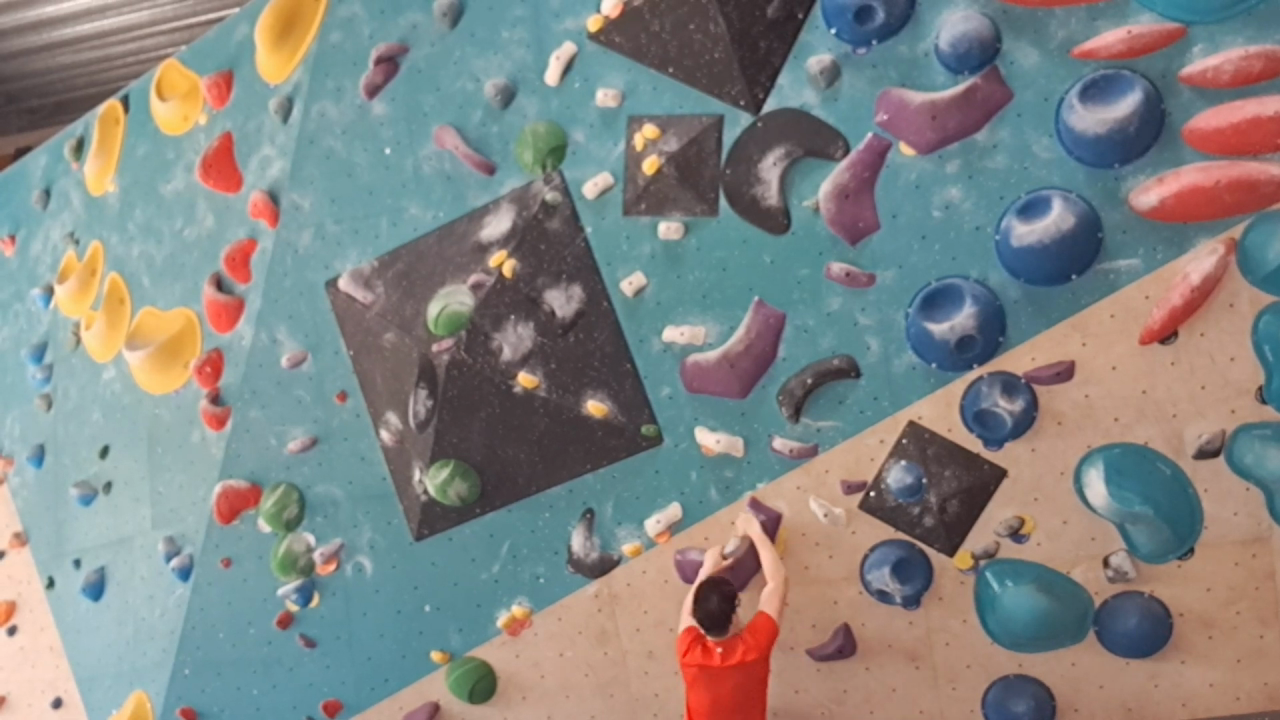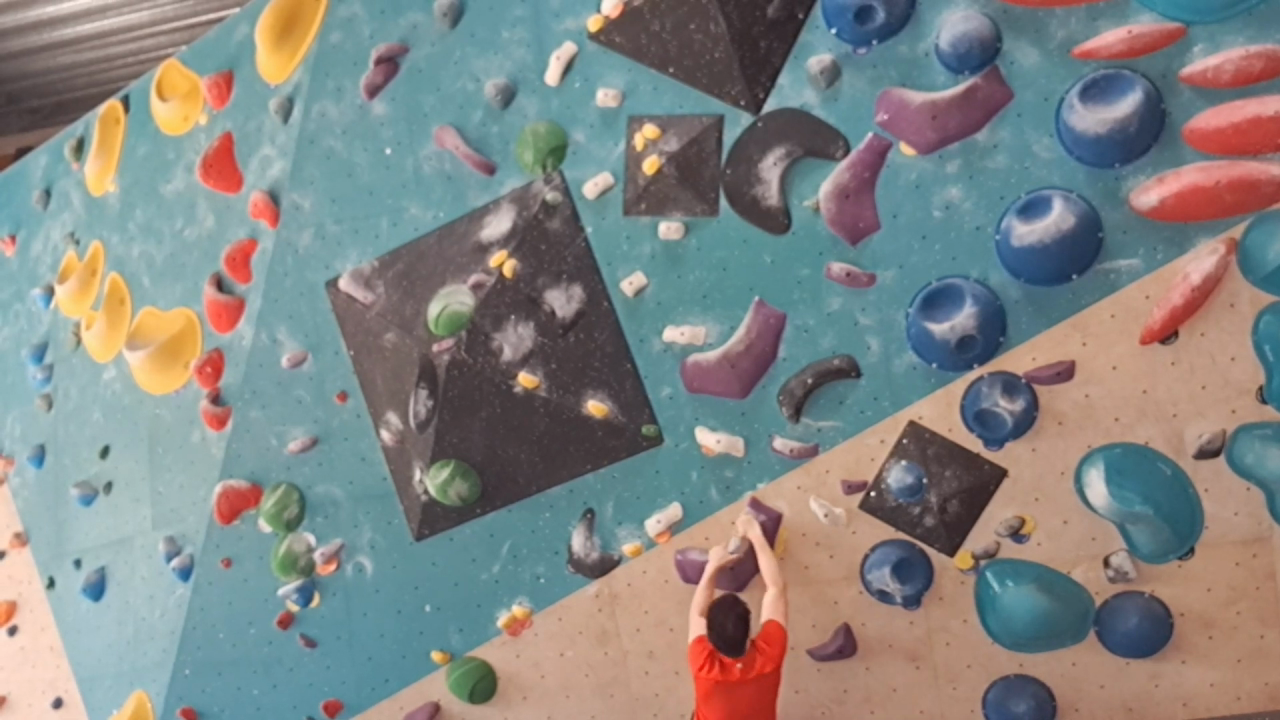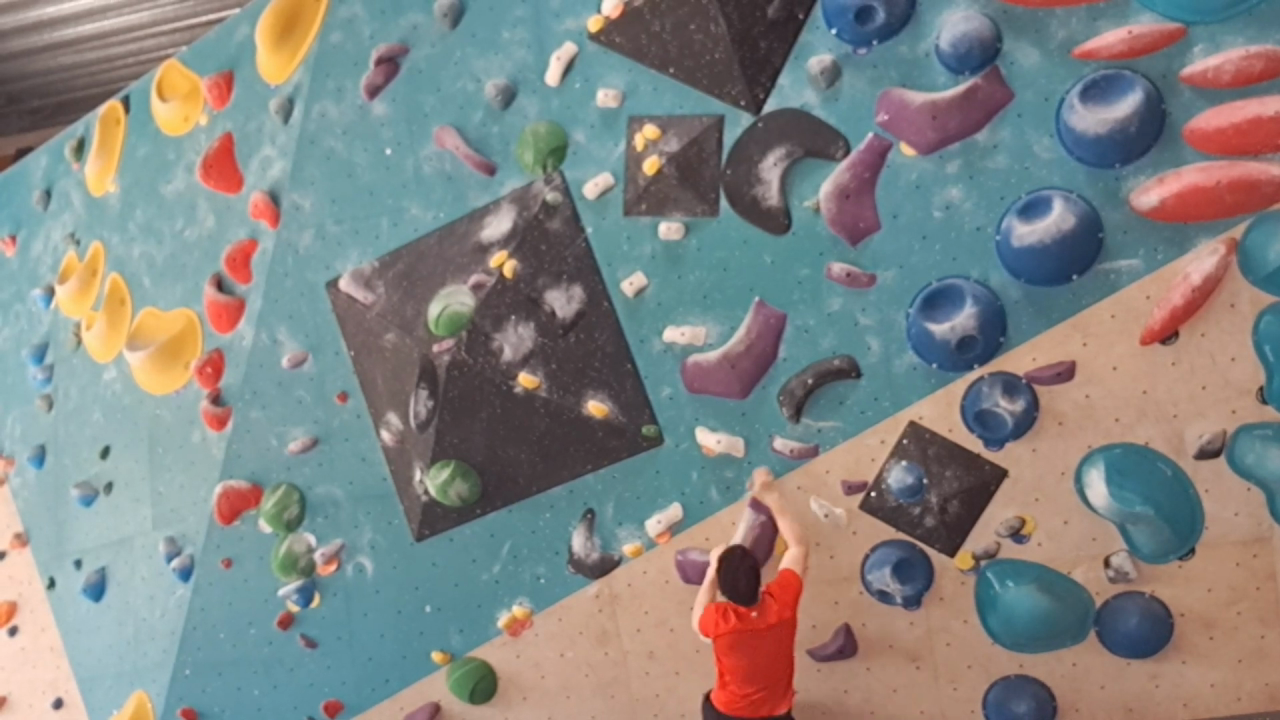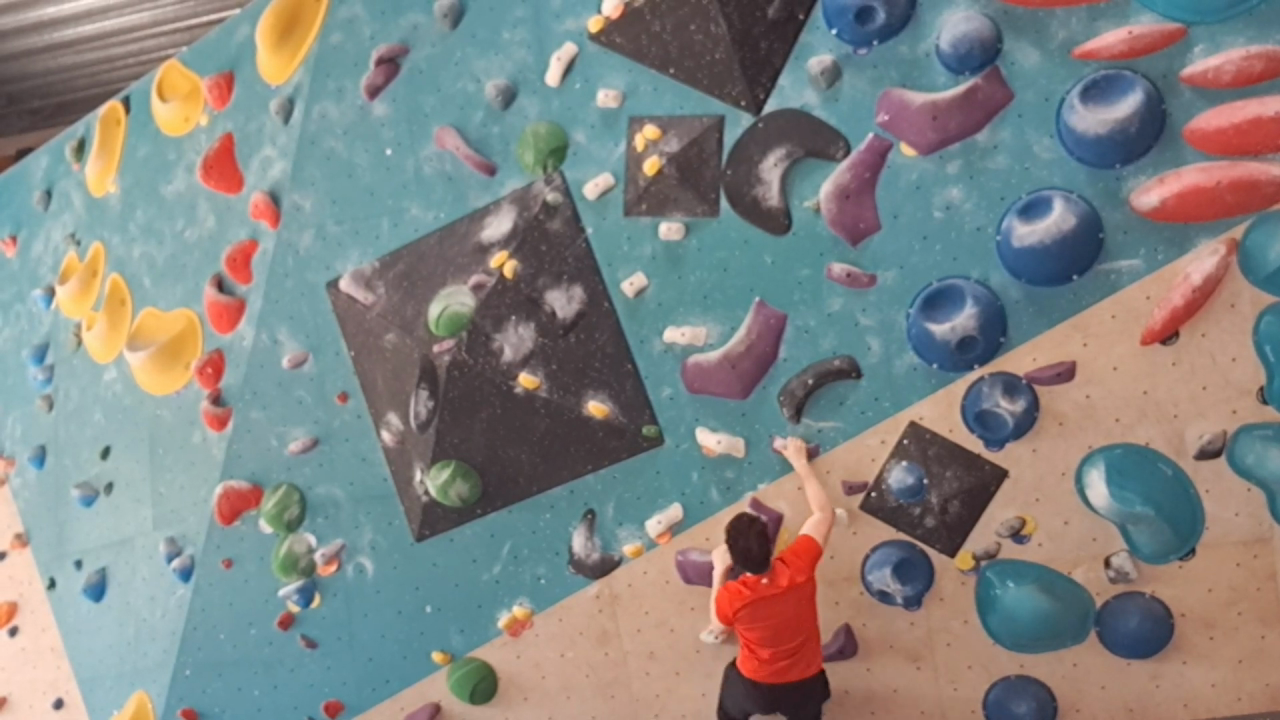
dt=0.4s
person 1, frame 1
left shoulder: (690, 653)
right shoulder: (755, 648)
left elbow: (688, 611)
right elbow: (778, 581)
left wrist: (707, 570)
right wrist: (756, 533)
person 1, frame 2
left shoulder: (705, 668)
right shoulder: (769, 658)
left elbow: (698, 614)
right elbow: (776, 588)
left wrist: (712, 566)
right wrist: (755, 535)
person 1, frame 3
left shoulder: (718, 619)
right shoulder: (782, 604)
left elbow: (698, 621)
right elbow: (799, 547)
left wrist: (713, 567)
right wrist: (771, 498)
person 1, frame 4
left shoulder: (731, 596)
right shoulder: (798, 565)
left elbow: (717, 627)
right elbow: (825, 513)
left wrist: (719, 572)
right wrist: (801, 464)
left hip: (751, 685)
right hip: (802, 686)
